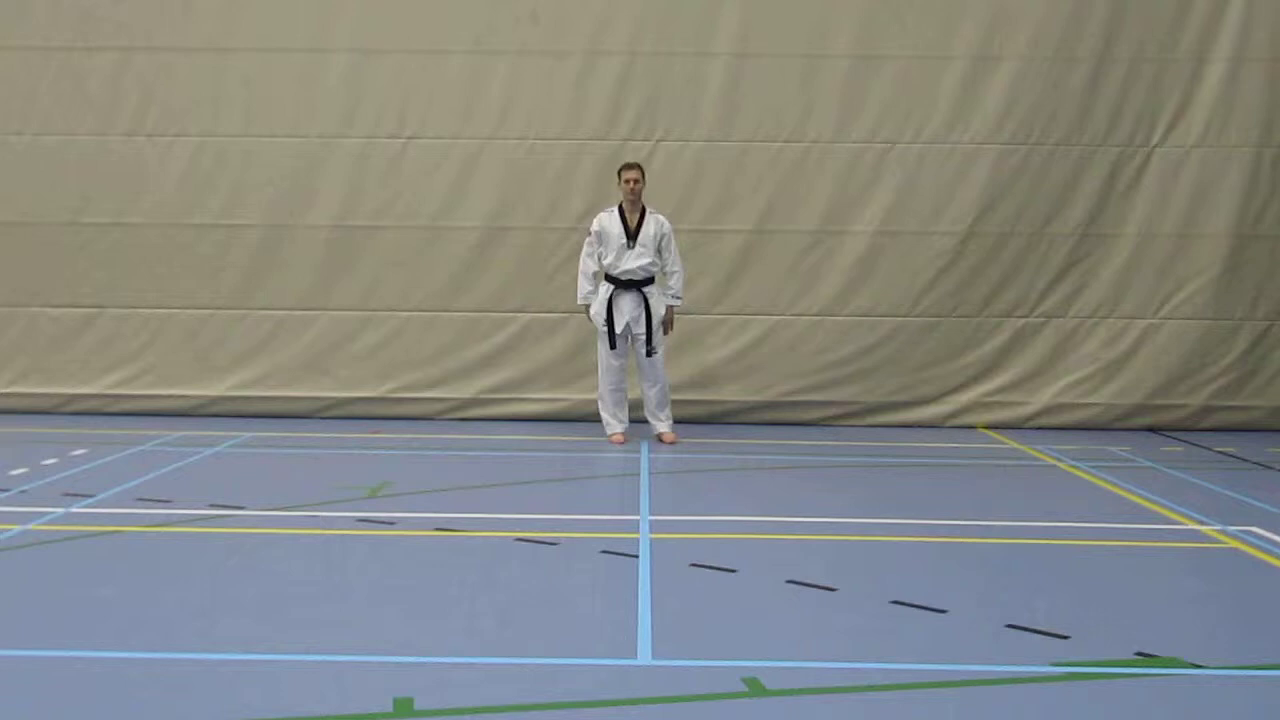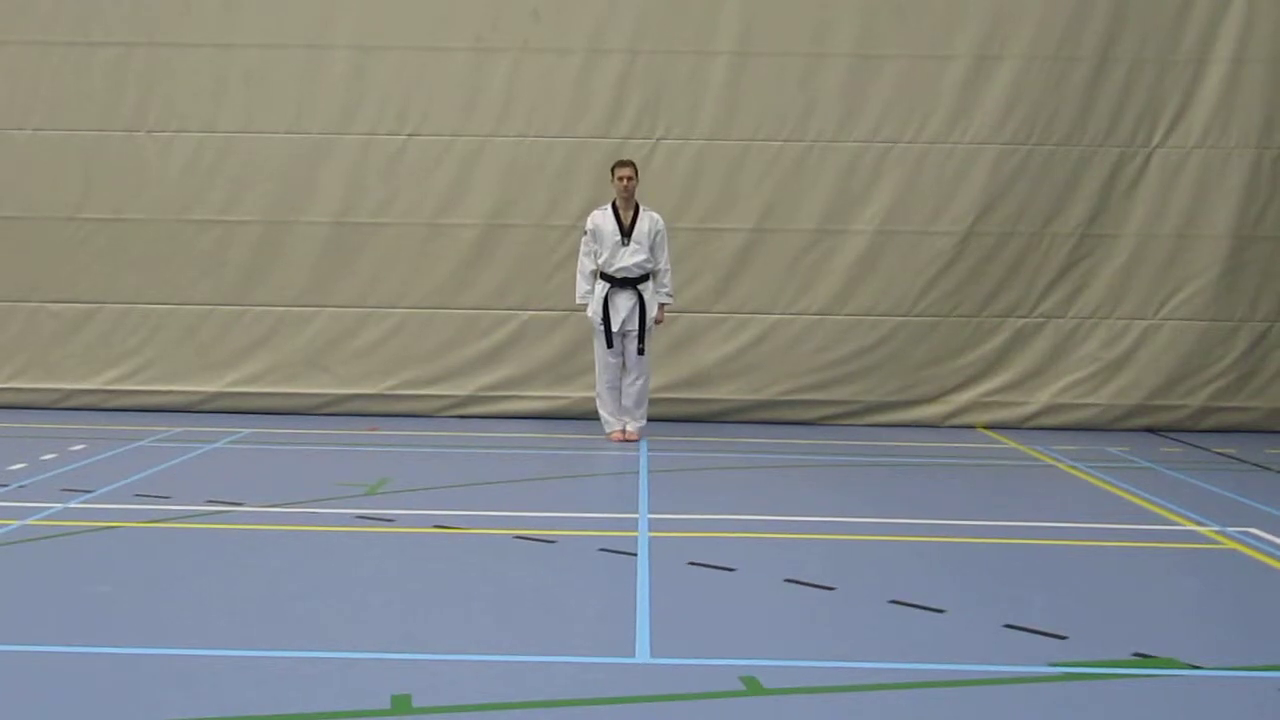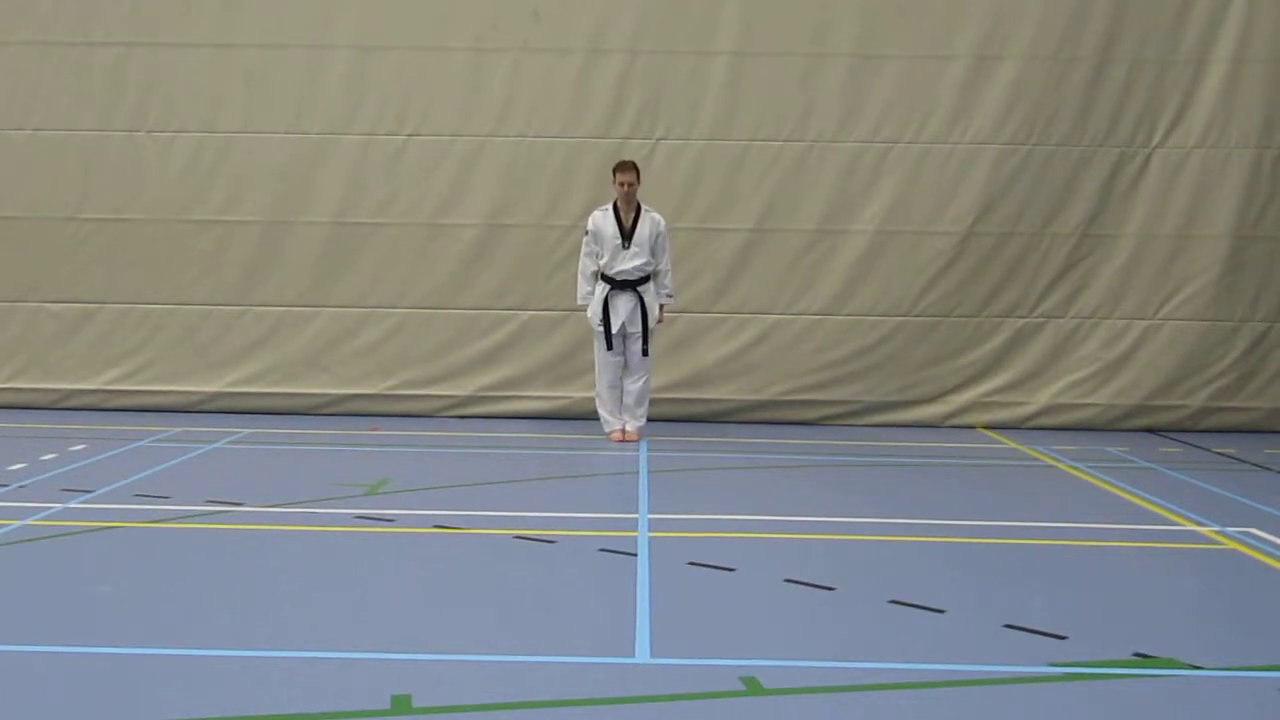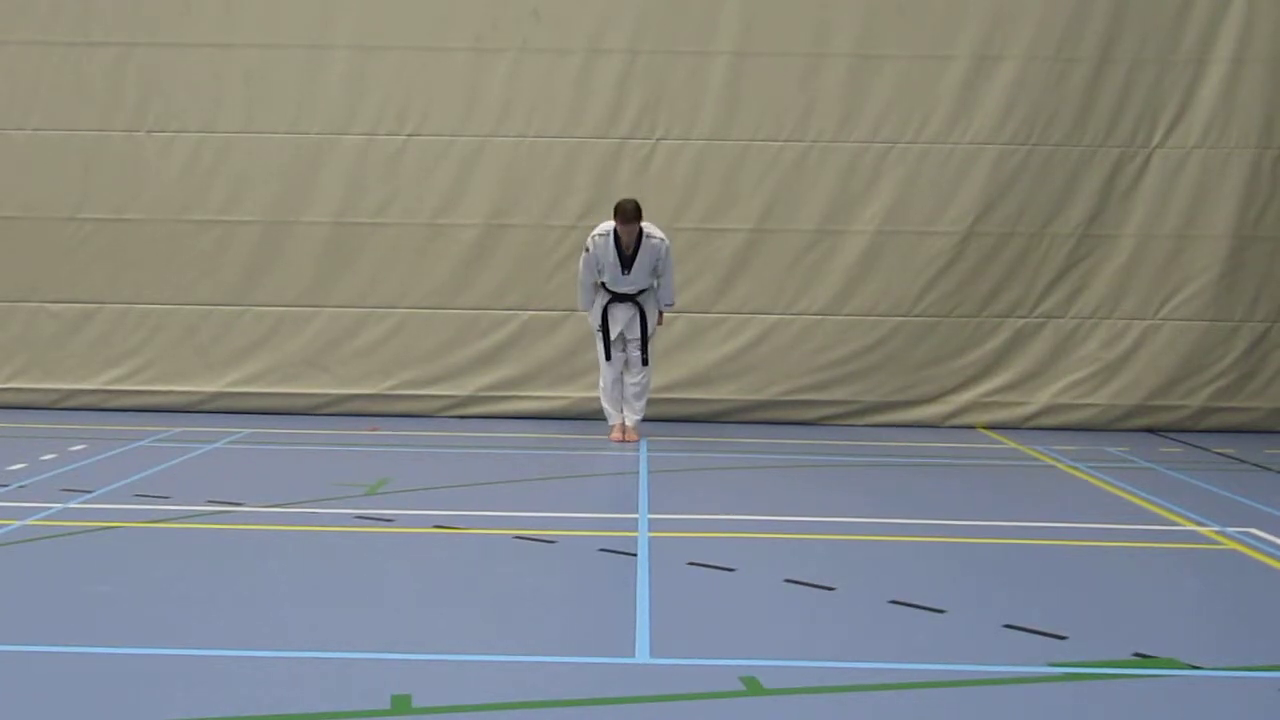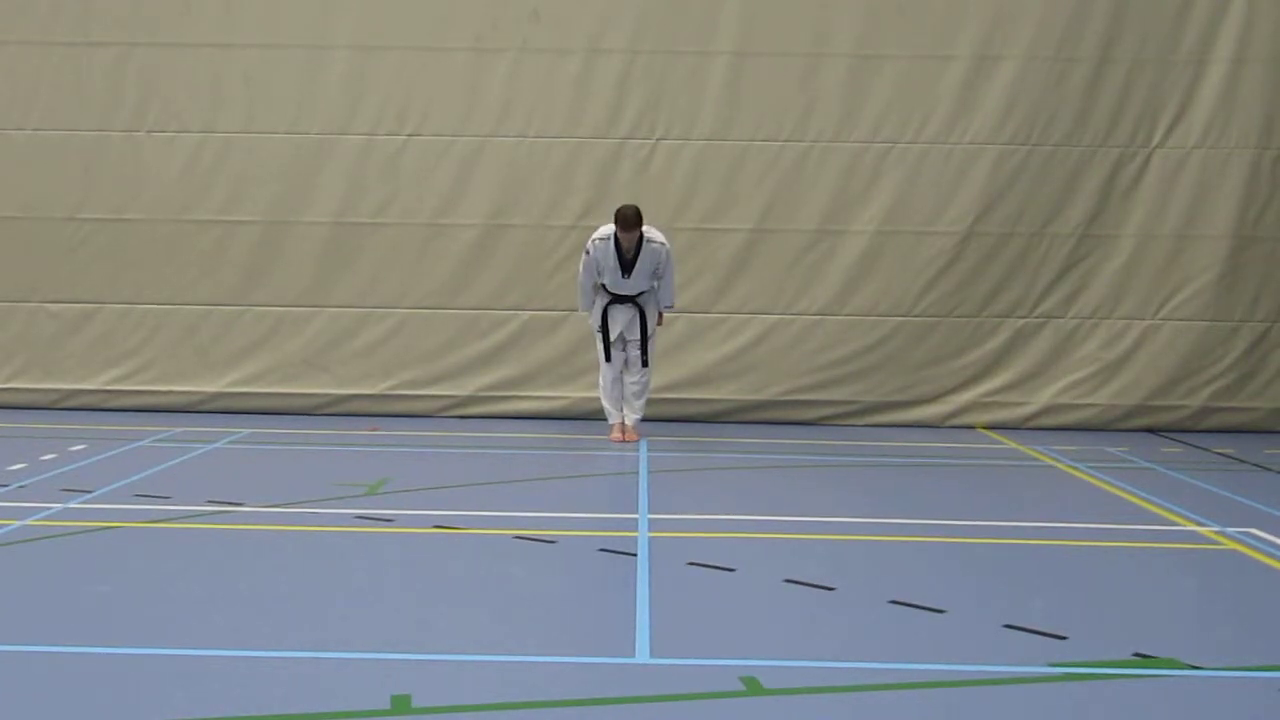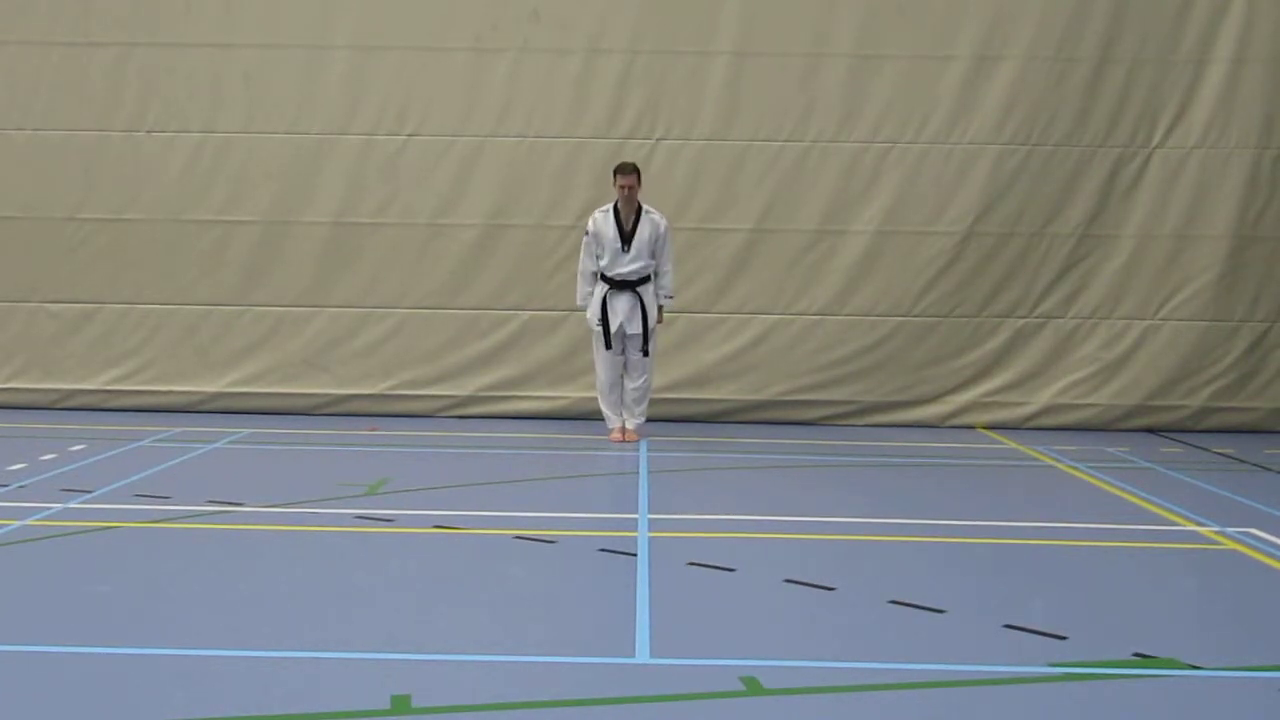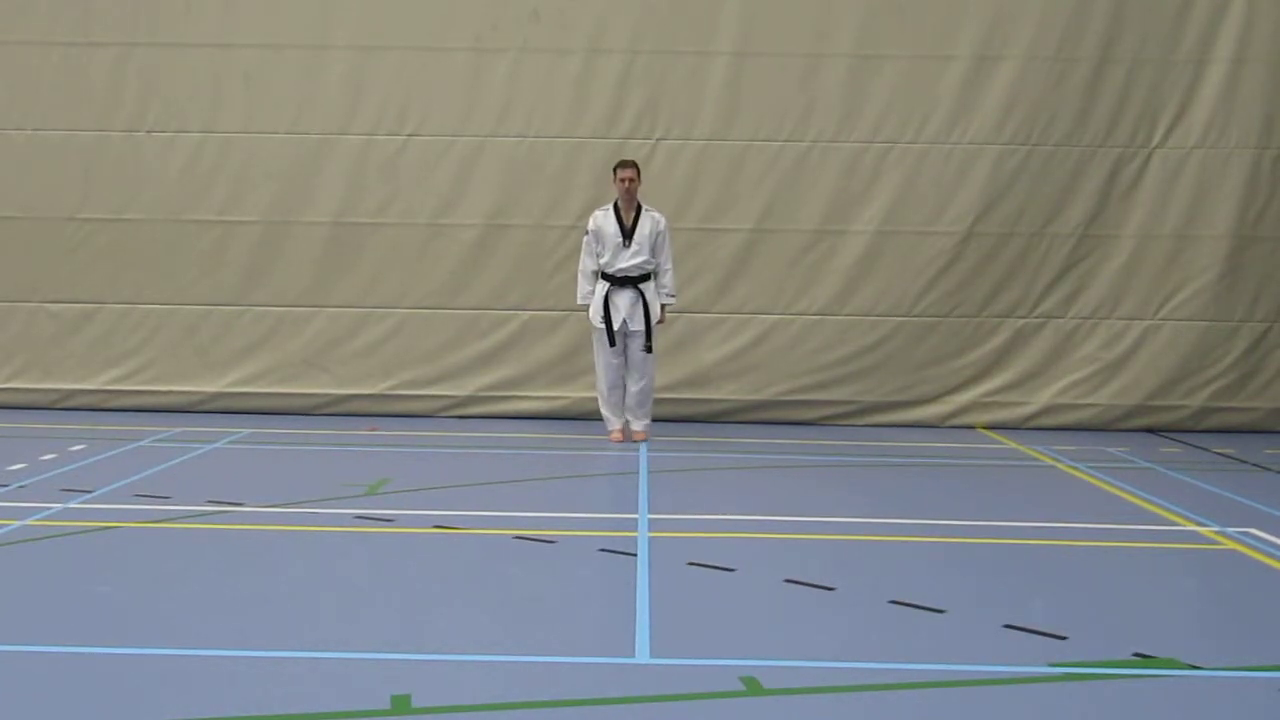
dt=0.7s
person 1, frame 1
left shoulder: (659, 224)
right shoulder: (603, 221)
left elbow: (673, 267)
right elbow: (588, 263)
left wrist: (670, 306)
right wrist: (588, 302)
left hip: (646, 299)
right hip: (612, 299)
left knee: (653, 367)
right knee: (611, 367)
left ankle: (662, 424)
right ankle: (615, 426)
person 1, frame 2
left shoulder: (653, 220)
right shoulder: (597, 219)
left elbow: (662, 265)
right elbow: (586, 263)
left wrist: (662, 304)
right wrist: (587, 302)
left hip: (640, 298)
right hip: (608, 297)
left knee: (637, 365)
right knee: (608, 365)
left ankle: (633, 423)
right ankle: (613, 423)
person 1, frame 3
left shoulder: (654, 221)
right shoulder: (598, 219)
left elbow: (663, 265)
right elbow: (588, 263)
left wrist: (662, 304)
right wrist: (588, 303)
left hip: (641, 298)
right hip: (608, 298)
left knee: (638, 366)
right knee: (608, 367)
left ankle: (632, 425)
right ankle: (613, 424)
person 1, frame 4
left shoulder: (658, 242)
right shoulder: (597, 239)
left elbow: (664, 278)
right elbow: (587, 277)
left wrist: (662, 309)
right wrist: (589, 310)
left hip: (642, 305)
right hip: (608, 305)
left knee: (638, 366)
right knee: (610, 365)
left ankle: (631, 422)
right ankle: (616, 421)
person 1, frame 5
left shoulder: (658, 246)
right shoulder: (598, 243)
left elbow: (665, 280)
right elbow: (587, 279)
left wrist: (661, 311)
right wrist: (590, 310)
left hip: (642, 306)
right hip: (609, 306)
left knee: (638, 366)
right knee: (610, 366)
left ankle: (631, 422)
right ankle: (615, 421)
person 1, frame 6
left shoulder: (657, 222)
right shoulder: (598, 220)
left elbow: (664, 267)
right elbow: (587, 265)
left wrist: (661, 305)
right wrist: (588, 305)
left hip: (641, 299)
right hip: (608, 299)
left knee: (639, 367)
right knee: (608, 367)
left ankle: (632, 424)
right ankle: (615, 423)
person 1, frame 7
left shoulder: (655, 220)
right shoulder: (598, 219)
left elbow: (664, 265)
right elbow: (588, 264)
left wrist: (663, 304)
right wrist: (588, 304)
left hip: (642, 297)
right hip: (609, 297)
left knee: (641, 365)
right knee: (609, 366)
left ankle: (638, 423)
right ankle: (615, 423)
